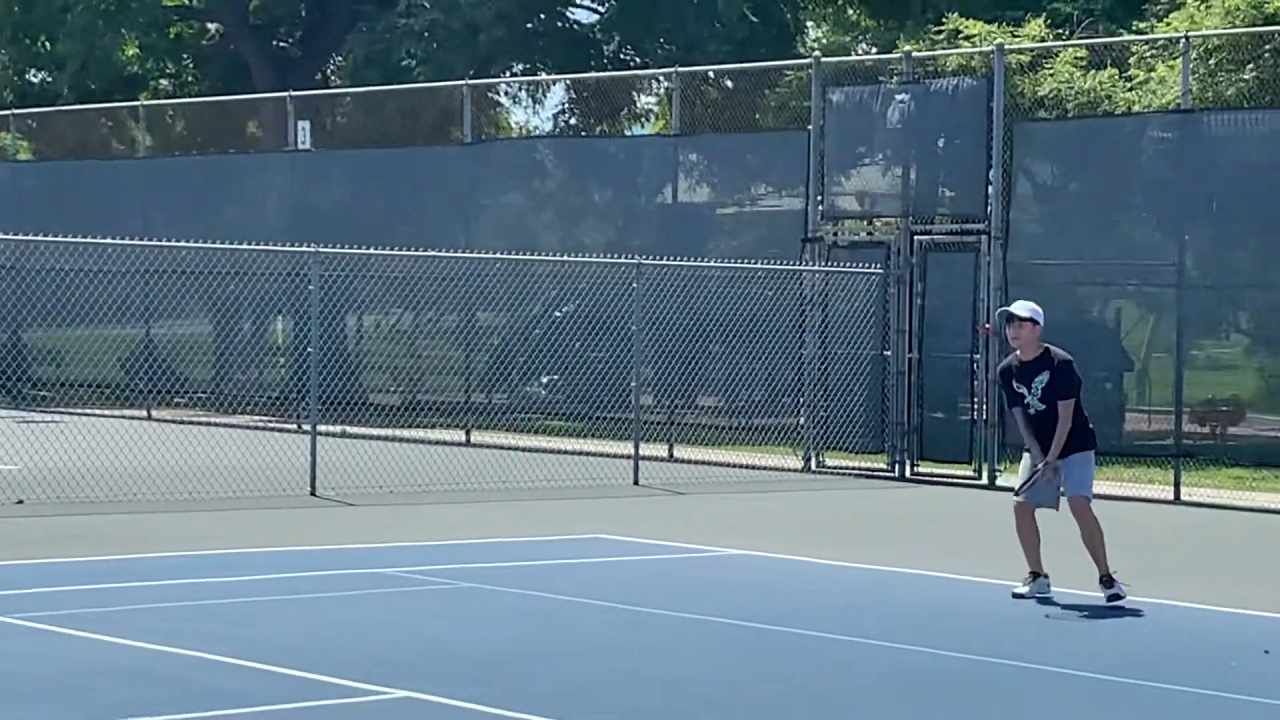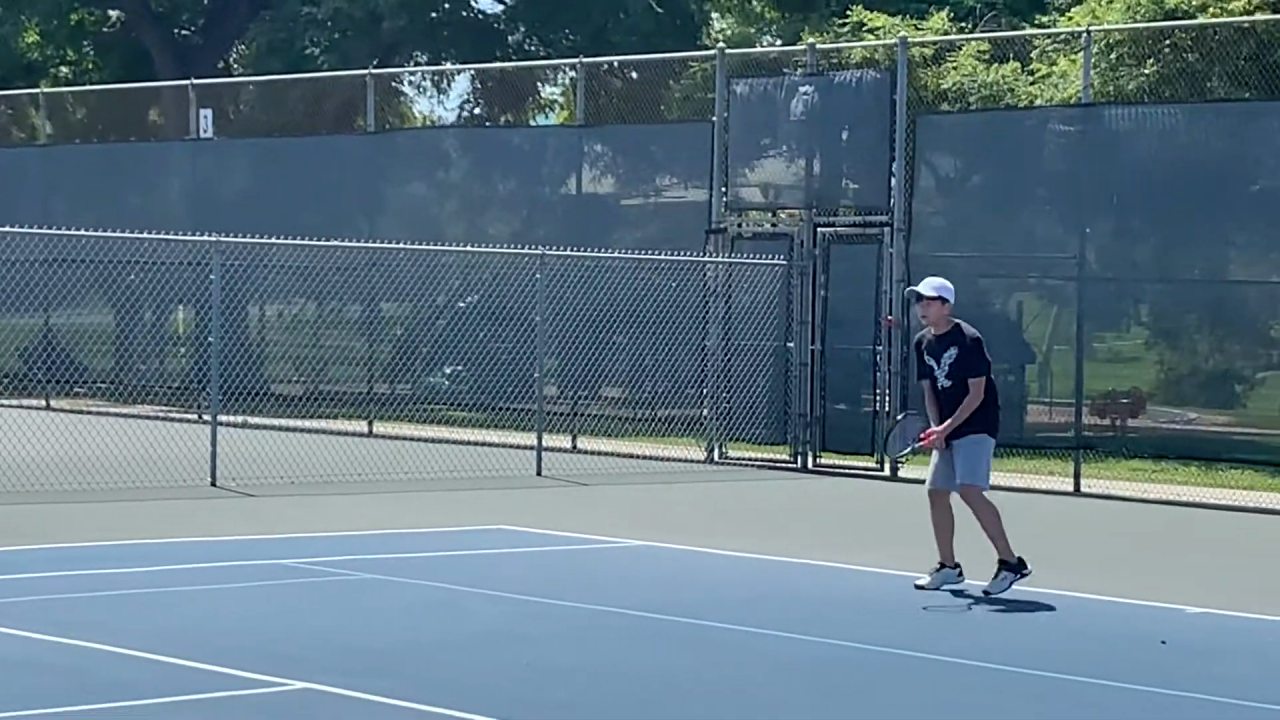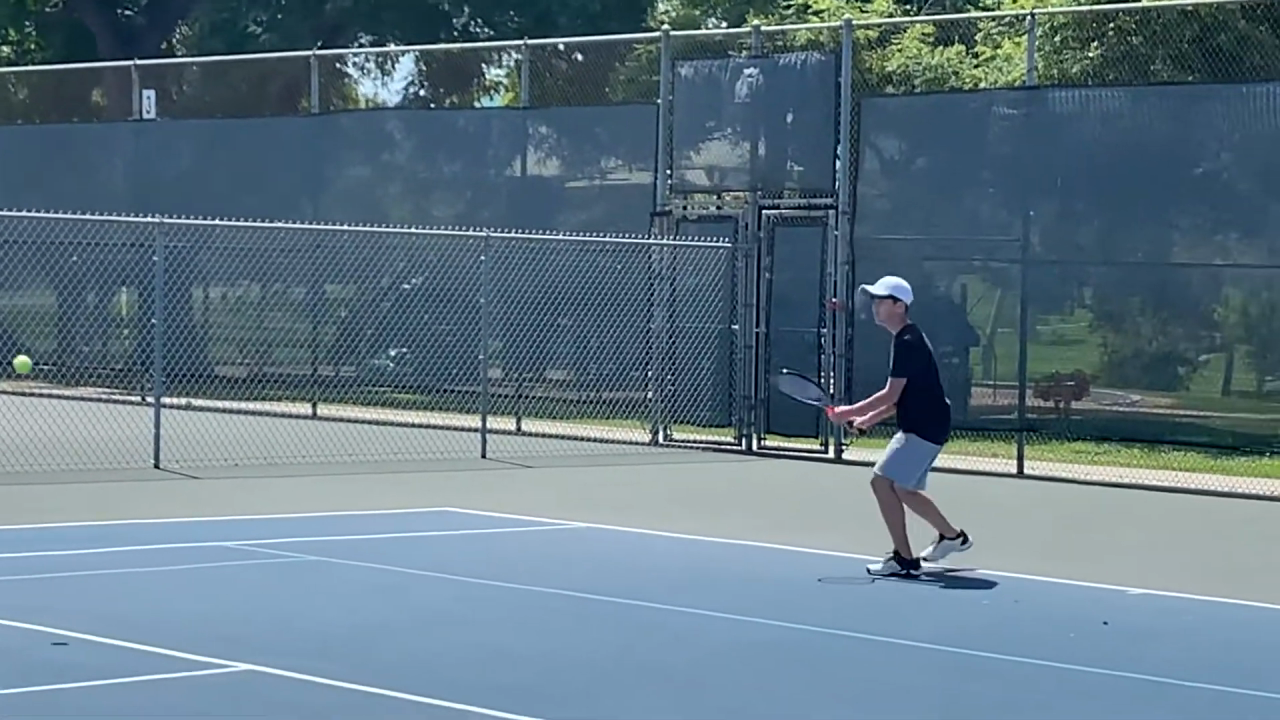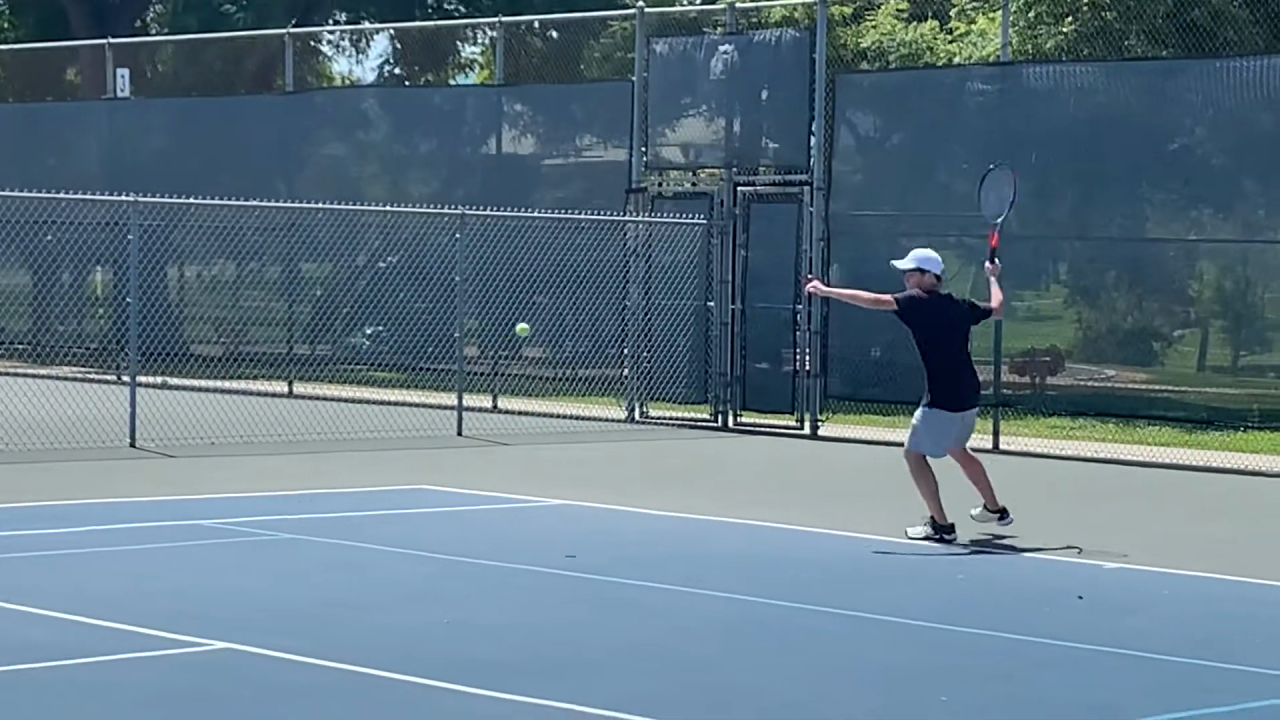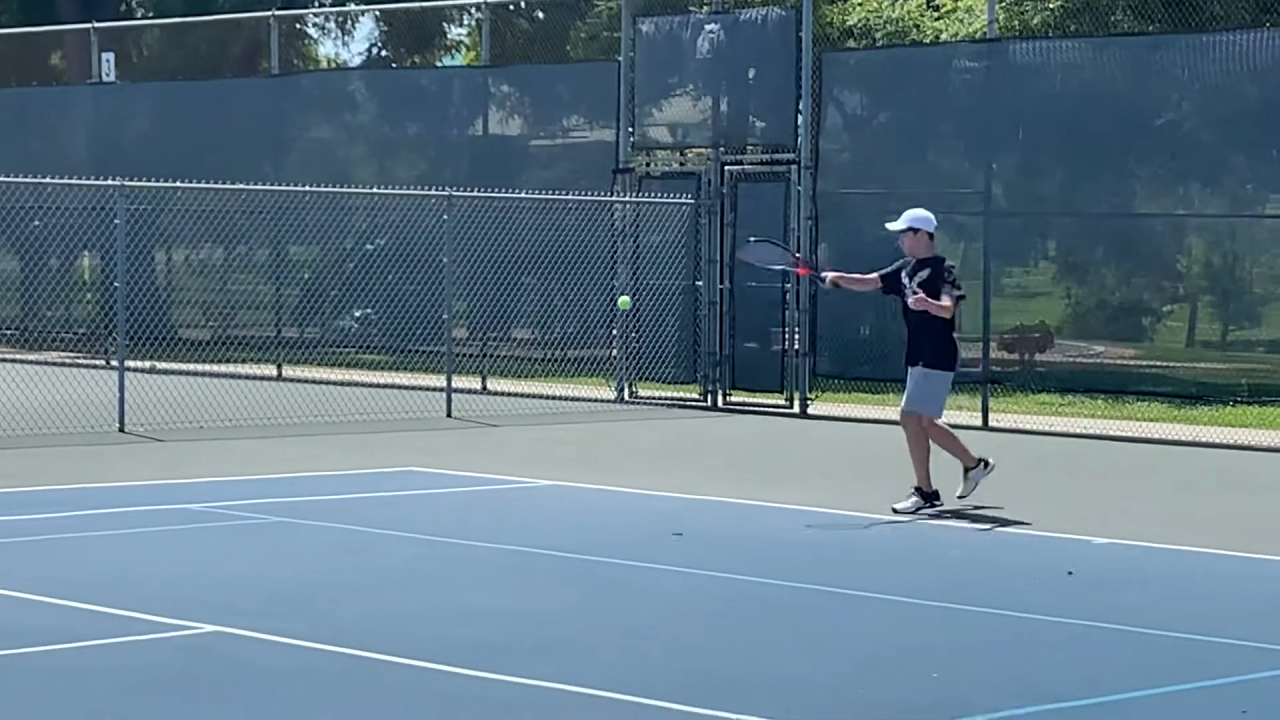
dt=0.5s
person 1, frame 1
left shoulder: (1060, 363)
right shoulder: (1007, 370)
left elbow: (1066, 417)
right elbow: (1021, 420)
left wrist: (1052, 460)
right wrist: (1040, 458)
left hip: (1075, 446)
right hip: (1038, 449)
left knee: (1078, 505)
right knee: (1022, 506)
left ankle: (1107, 580)
right ankle: (1037, 577)
person 1, frame 2
left shoulder: (968, 340)
right shoulder: (921, 343)
left elbow: (977, 395)
right elbow: (929, 391)
left wrist: (944, 429)
right wrist: (937, 429)
left hip: (976, 428)
right hip: (951, 432)
left knee: (970, 492)
right knee: (937, 493)
left ankle: (1011, 563)
right ankle: (948, 567)
person 1, frame 3
left shoulder: (908, 342)
right shoulder: (902, 339)
left elbow: (891, 395)
left wrist: (851, 411)
right wrist: (873, 418)
left hip: (924, 427)
right hip: (921, 426)
left knee: (881, 482)
right knee: (902, 489)
left ankle: (905, 558)
right ankle: (952, 536)
person 1, frame 4
left shoulder: (917, 301)
right shoulder: (957, 304)
left elbow: (872, 300)
right elbow: (995, 308)
left wrist: (826, 290)
right wrist: (993, 277)
left hip: (942, 398)
right hip: (969, 395)
left knee: (915, 456)
right knee: (957, 451)
left ankle: (941, 524)
right ankle: (994, 509)
person 1, frame 5
left shoulder: (942, 270)
right shoulder: (905, 268)
left elbow: (947, 309)
right elbow: (869, 282)
left wrist: (927, 304)
right wrist: (839, 277)
left hip: (935, 359)
right hip: (920, 359)
left knee: (911, 419)
right knee: (923, 422)
left ankle: (926, 492)
right ankle: (974, 463)
